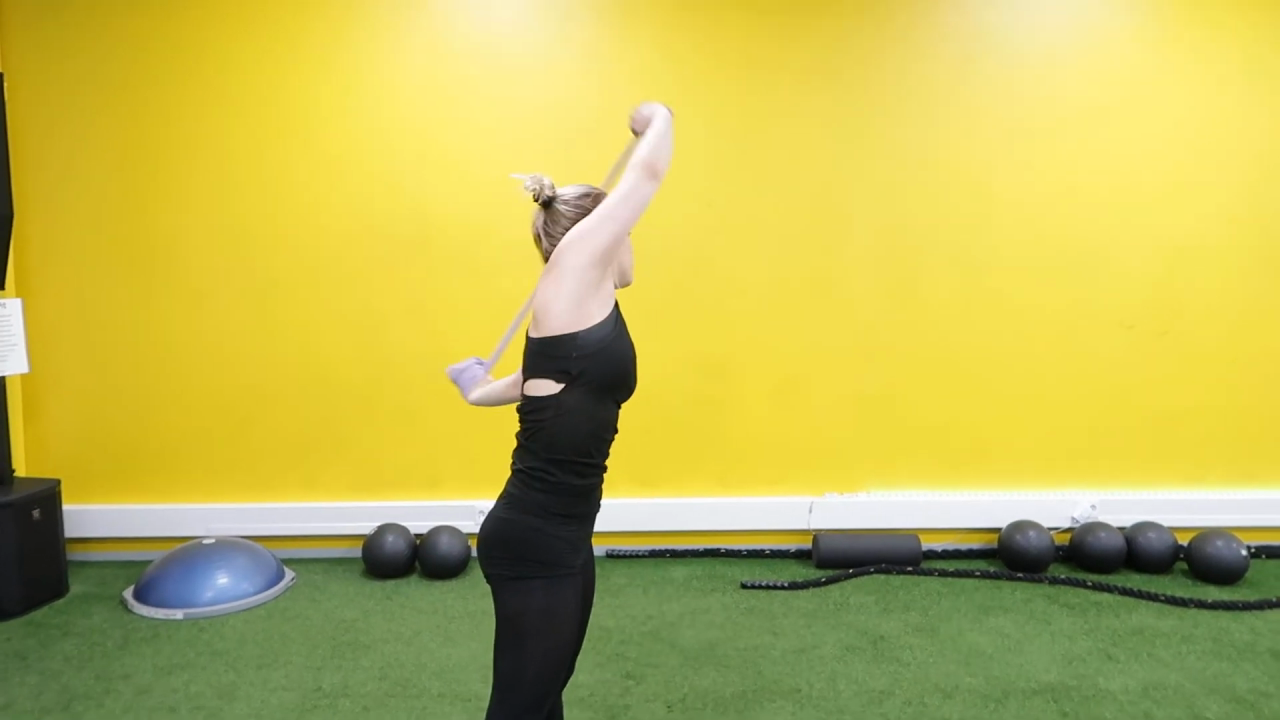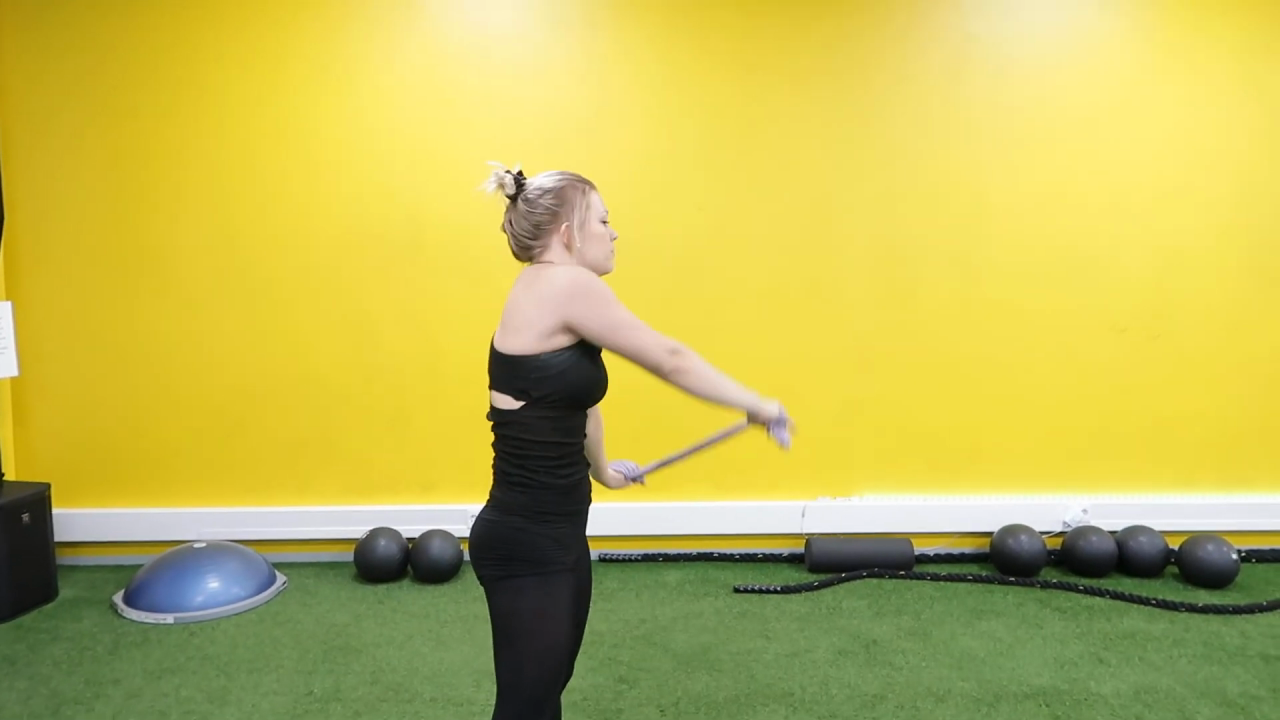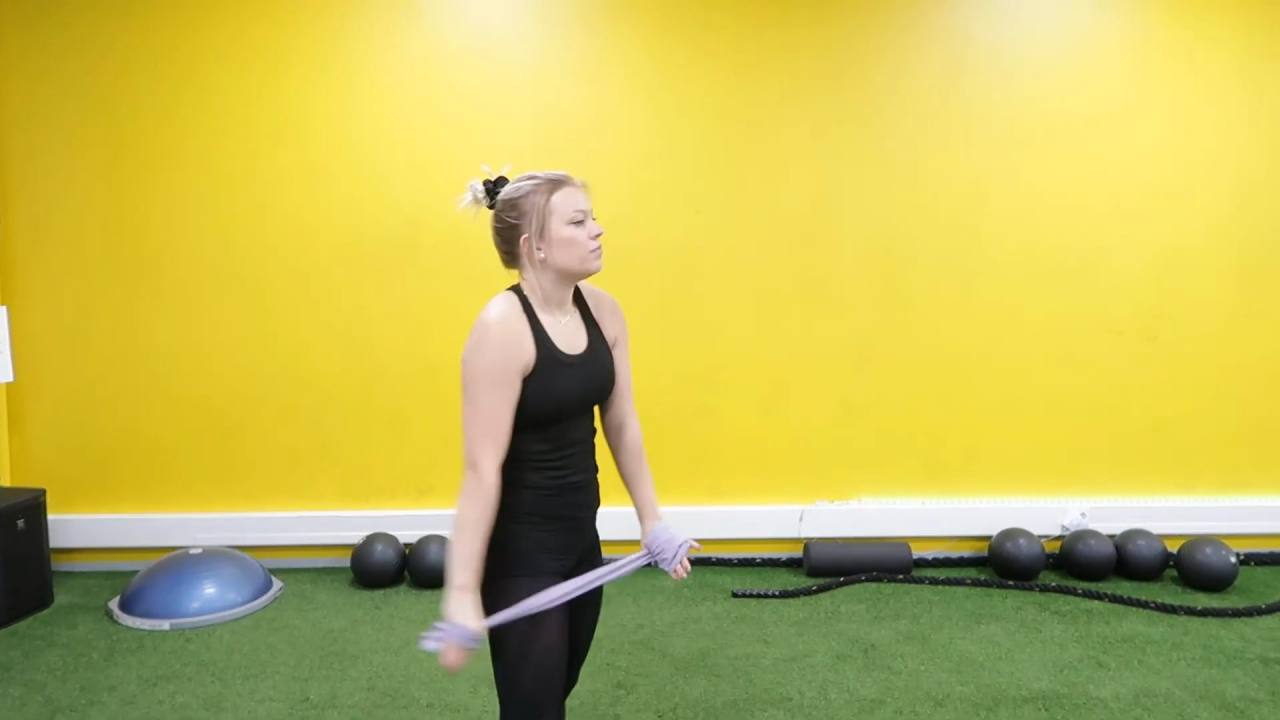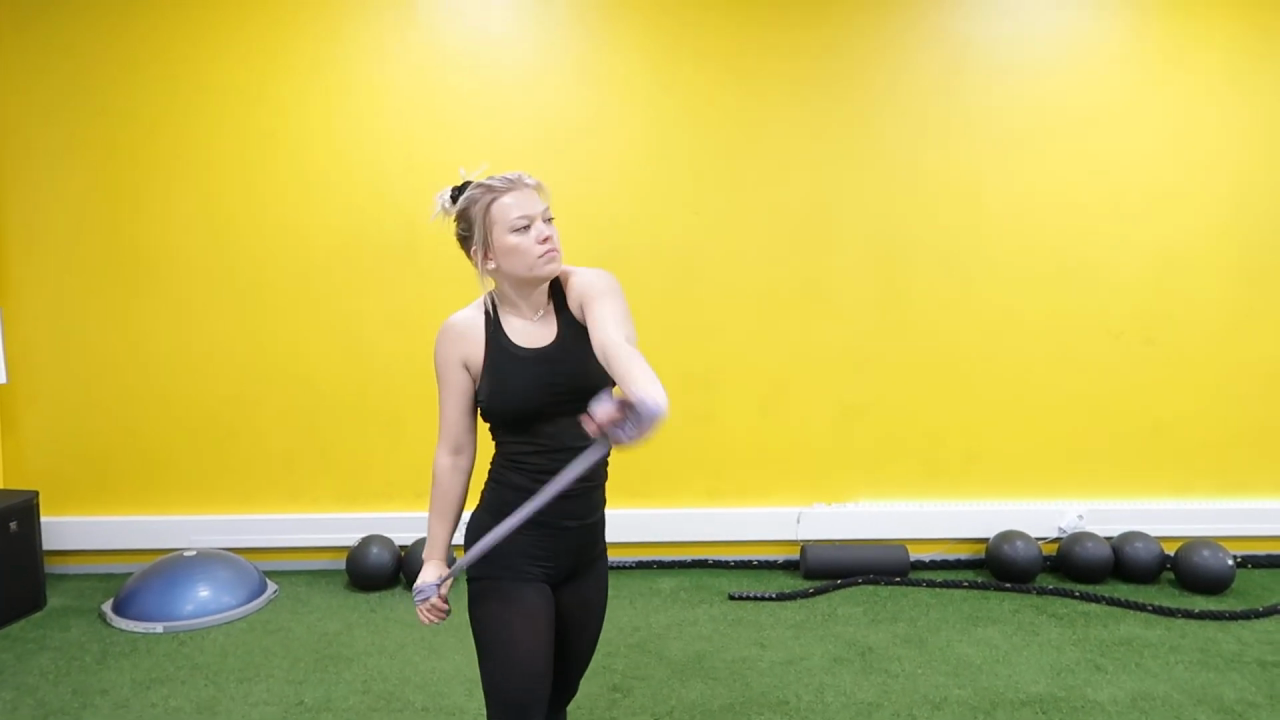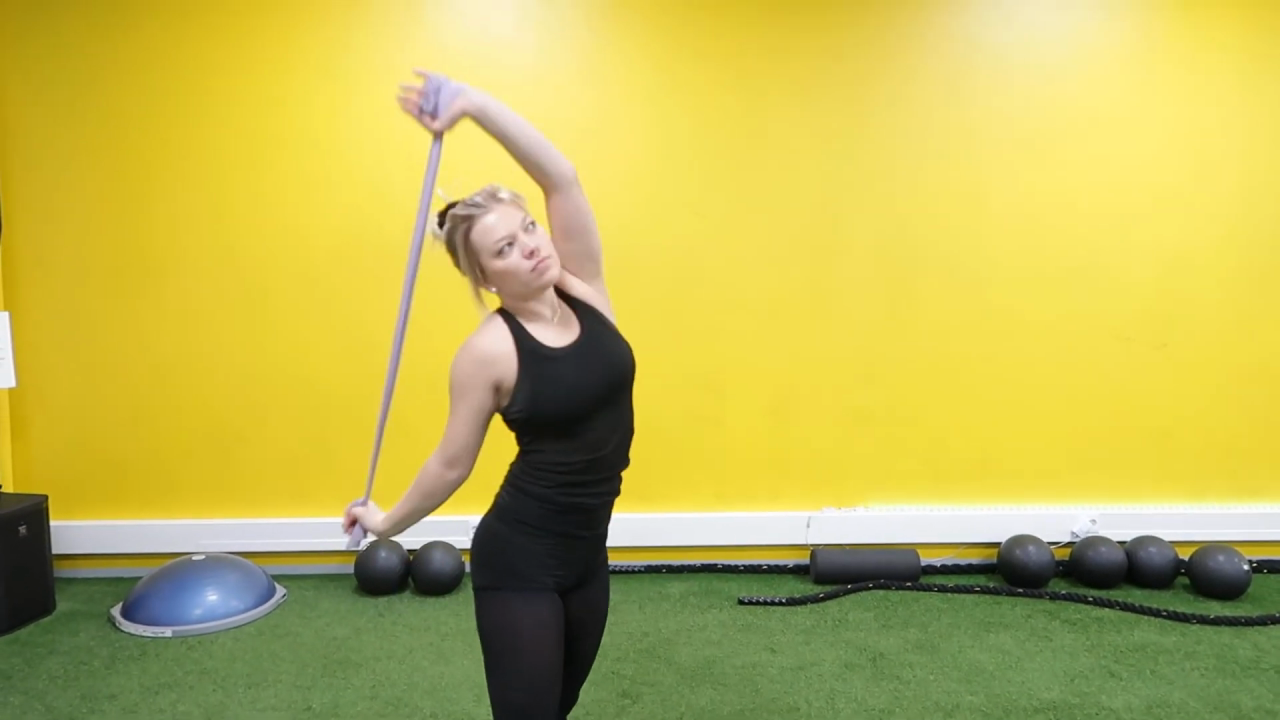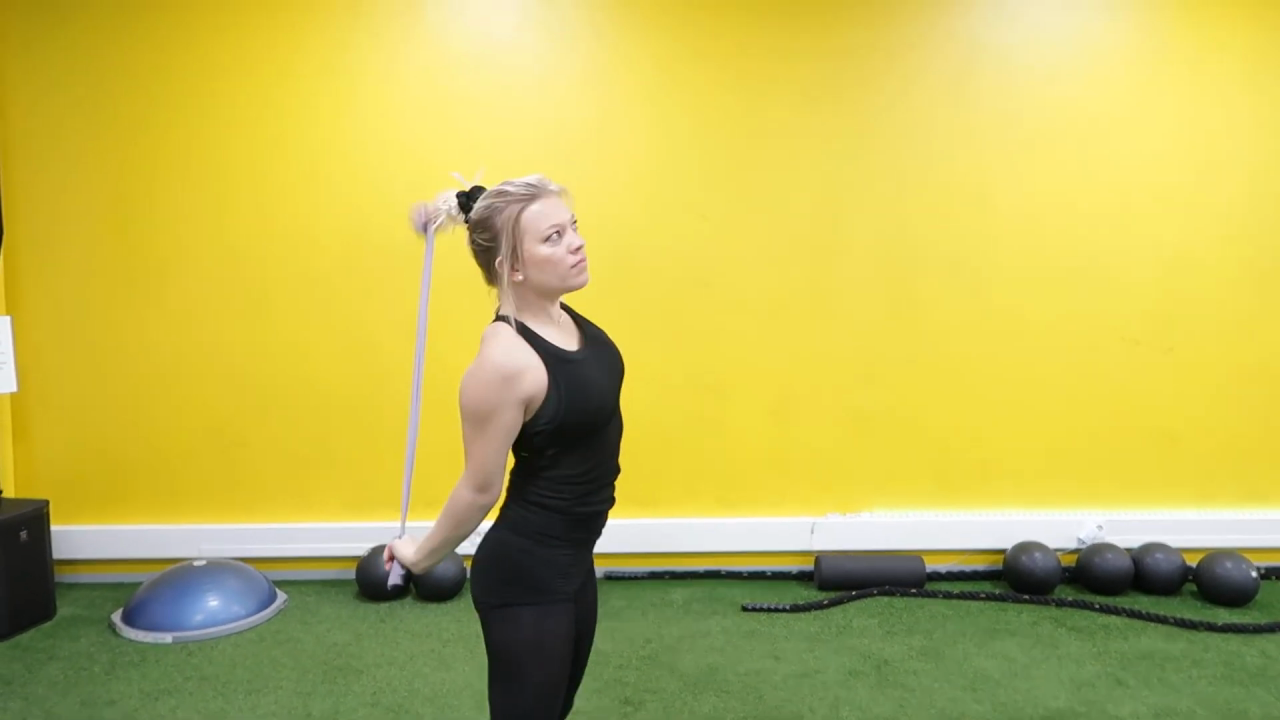
dt=0.4s
person 1, frame 1
left shoulder: (579, 308)
right shoulder: (577, 274)
left elbow: (523, 387)
right elbow: (644, 174)
left wrist: (489, 388)
right wrist: (657, 120)
left hip: (563, 537)
right hip: (535, 541)
person 1, frame 2
left shoulder: (566, 301)
right shoulder: (560, 288)
right elbow: (667, 357)
left wrist: (599, 466)
right wrist: (753, 402)
left hip: (561, 537)
right hip: (522, 544)
person 1, frame 3
left shoulder: (602, 312)
right shoulder: (501, 330)
left elbow: (622, 425)
right elbow: (482, 469)
left wrist: (653, 523)
right wrist: (461, 593)
left hip: (580, 538)
right hip: (519, 547)
person 1, frame 4
left shoulder: (592, 289)
right shoulder: (463, 335)
left elbow: (623, 353)
right elbow: (453, 452)
left wrist: (642, 396)
right wrist: (435, 556)
left hip: (584, 542)
right hip: (511, 550)
person 1, frame 5
left shoulder: (580, 286)
right shoulder: (488, 350)
left elbow: (561, 178)
right elbow: (451, 465)
left wrist: (475, 104)
right wrist: (389, 521)
left hip: (584, 553)
right hip: (518, 560)
person 1, frame 6
left shoulder: (554, 310)
right shoulder: (503, 363)
left elbow: (517, 218)
right elbow: (480, 488)
left wrist: (451, 208)
right wrist: (423, 553)
left hip: (569, 565)
right hip: (525, 575)
